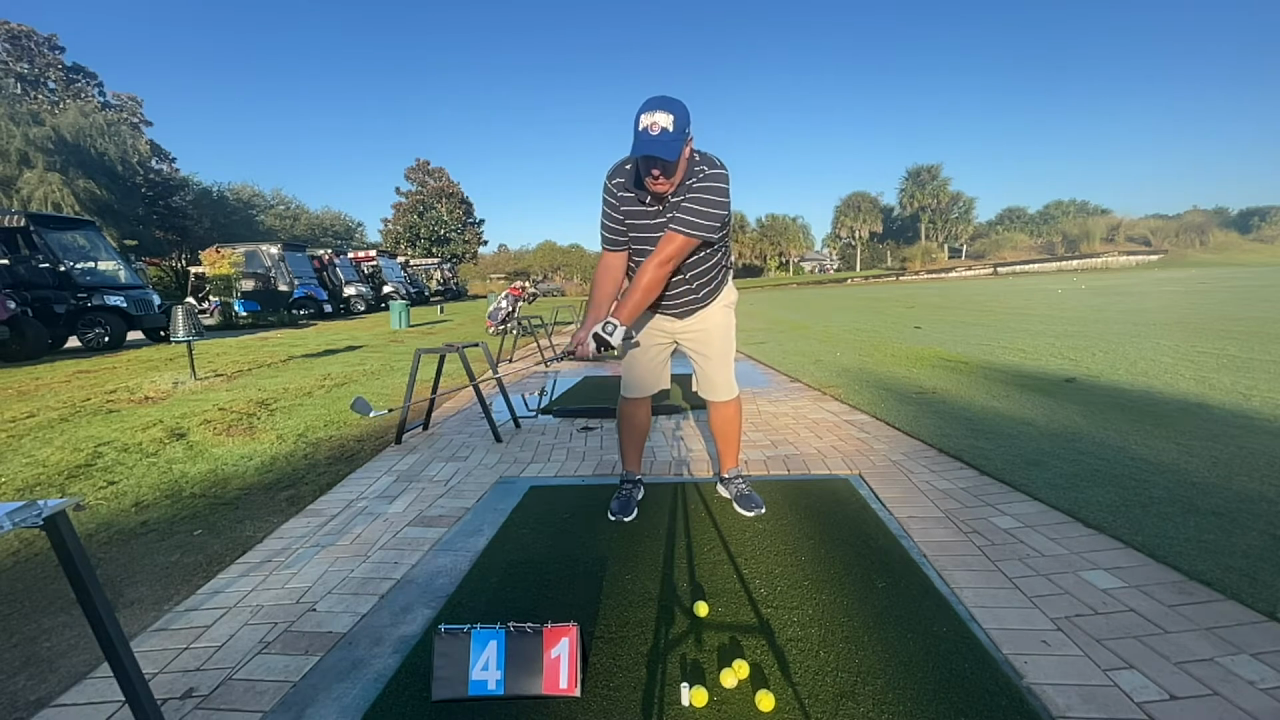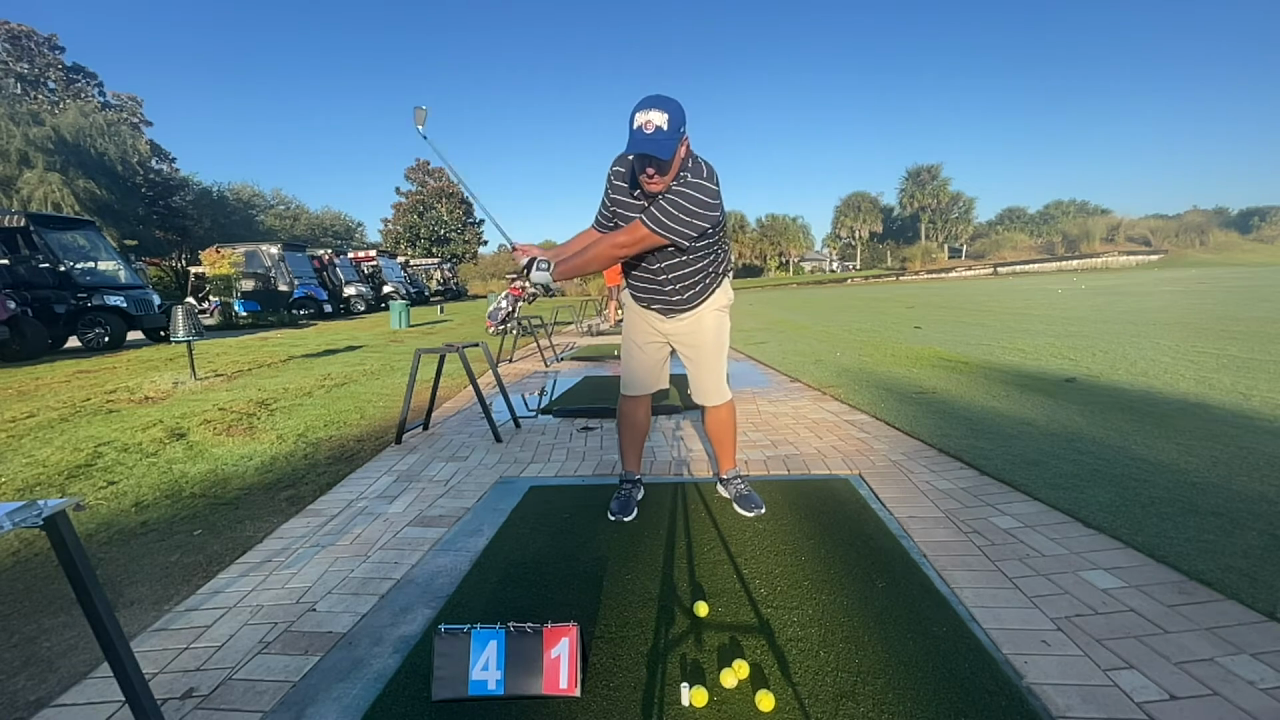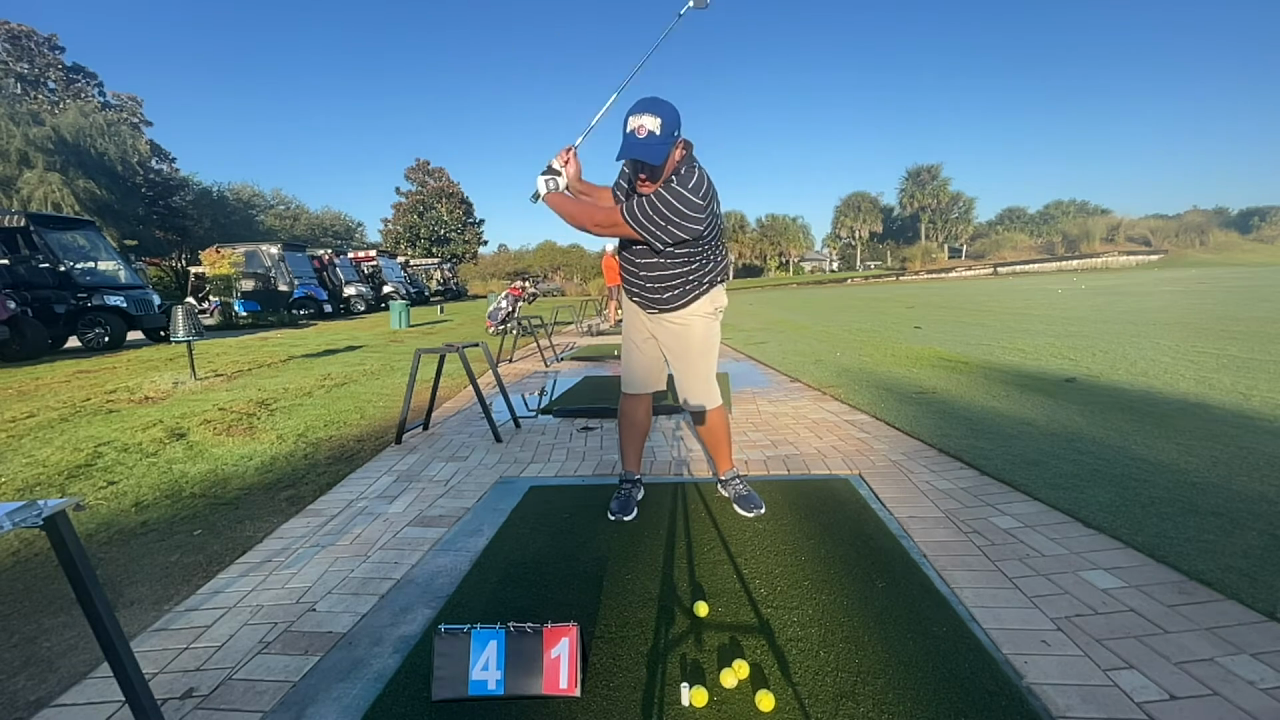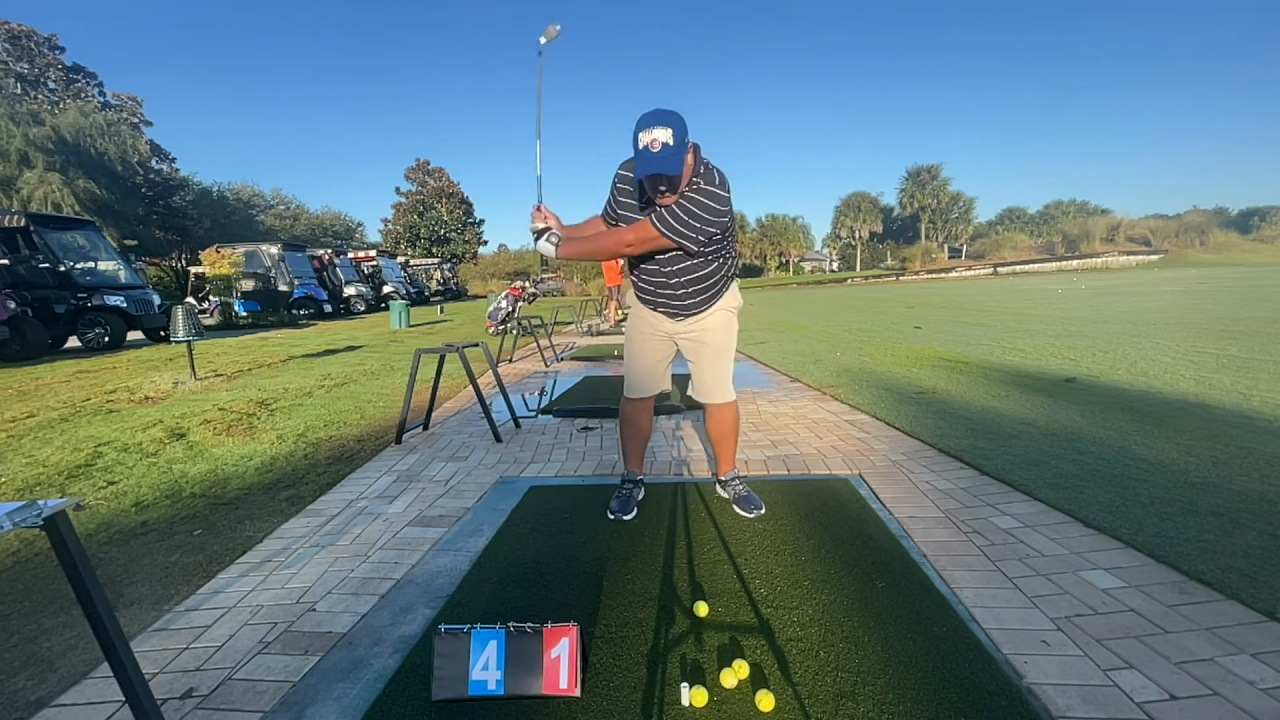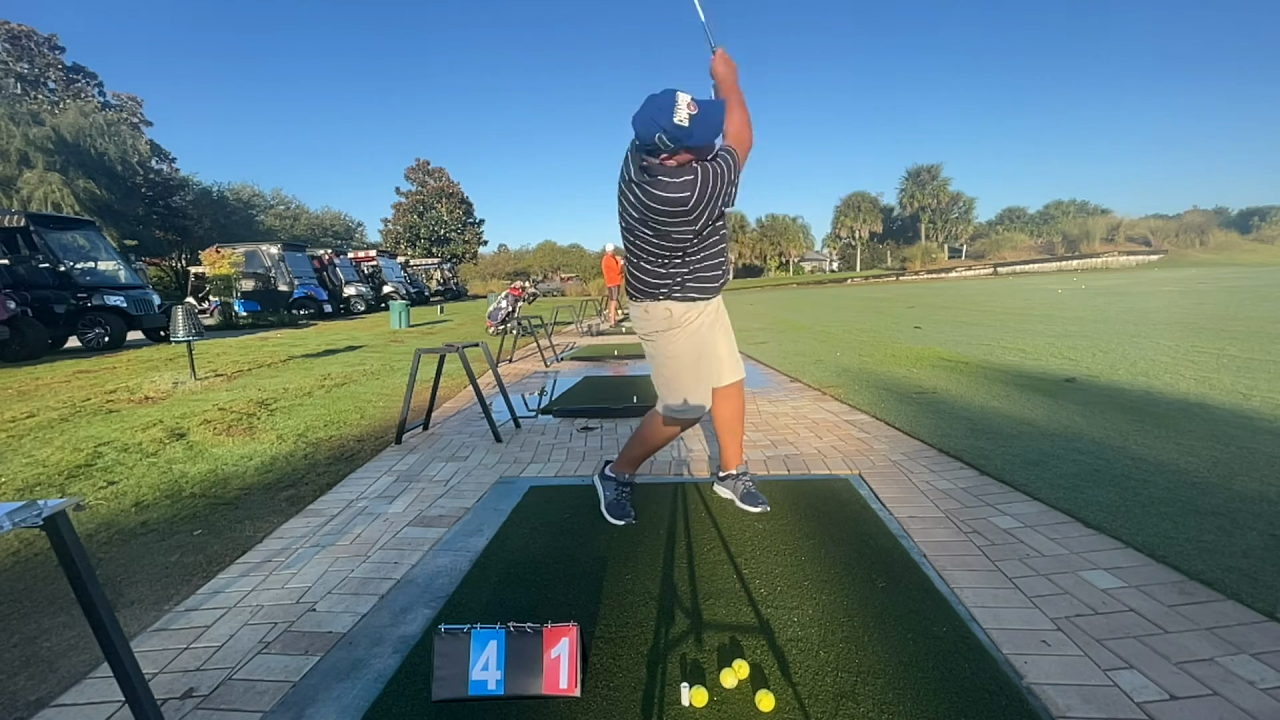
dt=0.4s
person 1, frame 1
left shoulder: (711, 178)
right shoulder: (618, 182)
left elbow: (662, 261)
right elbow: (613, 259)
left wrist: (615, 326)
right wrist: (590, 323)
left hip: (707, 301)
right hip: (642, 304)
left knee: (721, 390)
right knee: (634, 391)
left ankle: (730, 475)
right ankle: (631, 480)
person 1, frame 2
left shoulder: (699, 188)
right shoulder: (621, 171)
left elbow: (620, 247)
right elbow: (600, 233)
left wrist: (551, 273)
right wrist: (547, 255)
left hip: (701, 304)
right hip: (642, 303)
left knee: (714, 393)
right knee: (634, 391)
left ankle: (729, 476)
right ankle: (631, 480)
person 1, frame 3
left shoulder: (686, 197)
right shoulder: (639, 166)
left elbow: (603, 223)
right elbow: (616, 202)
left wrist: (552, 191)
right wrist: (574, 184)
left hip: (691, 307)
right hip: (639, 302)
left knee: (701, 399)
right knee: (634, 391)
left ankle: (728, 476)
right ankle: (630, 480)
person 1, frame 4
left shoulder: (710, 192)
right shoulder: (628, 175)
left elbow: (629, 242)
right elbow: (607, 223)
left wrist: (559, 247)
right wrist: (563, 231)
left hip: (707, 308)
right hip: (650, 307)
left knee: (718, 395)
right knee: (638, 394)
left ankle: (728, 476)
right ankle: (632, 480)
person 1, frame 5
left shoulder: (650, 141)
right shoulder: (686, 192)
left elbow: (715, 133)
right elbow: (738, 147)
right wrist: (728, 82)
left hip: (699, 296)
right hip: (670, 310)
left knee: (728, 379)
right knee: (686, 408)
left ankle: (731, 473)
right ankle: (617, 474)
